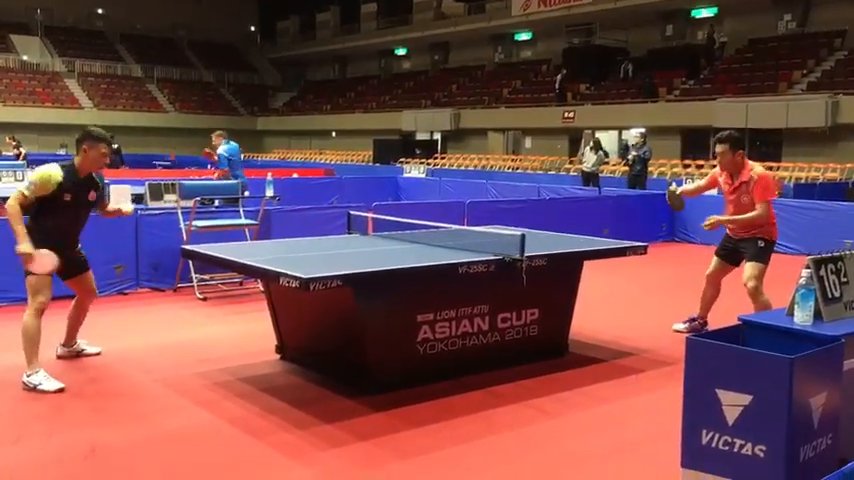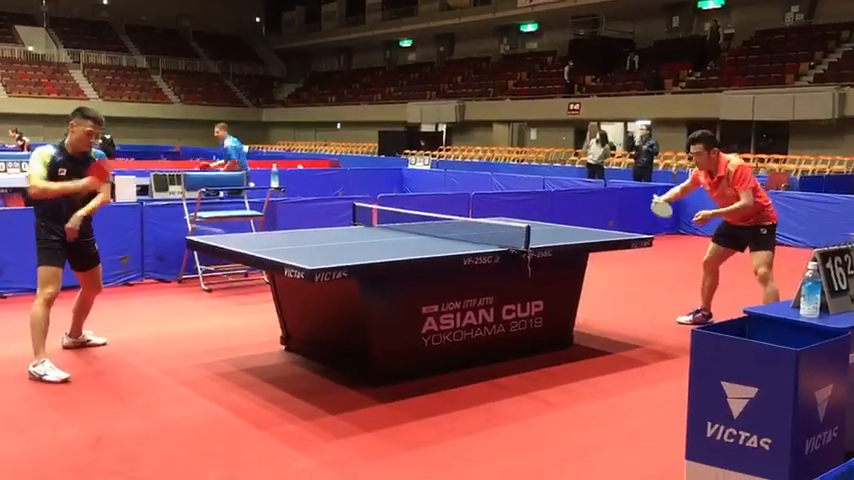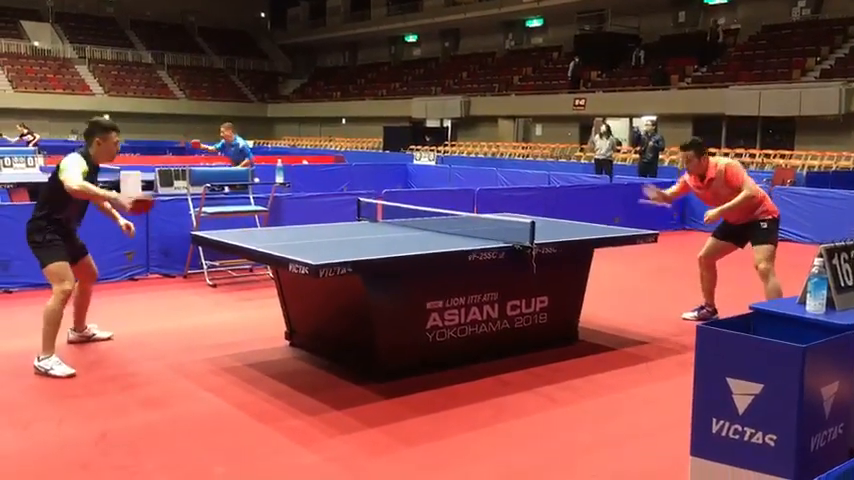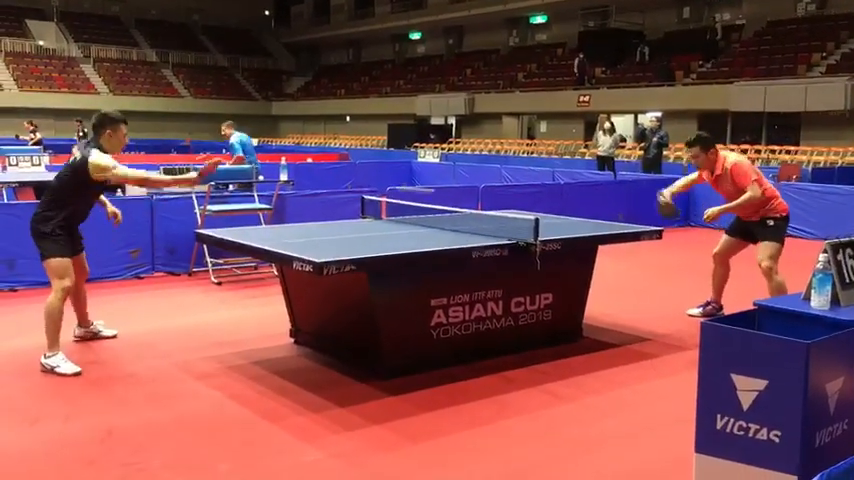
dt=0.5s
person 1, frame 1
left shoulder: (95, 180)
right shoulder: (51, 174)
left elbow: (103, 207)
right elbow: (13, 204)
left wrist: (119, 210)
right wrist: (23, 241)
left hip: (67, 246)
right hip: (38, 244)
left knee: (88, 294)
right knee: (39, 303)
left ankle: (69, 345)
right ankle: (32, 373)
person 1, frame 2
left shoulder: (94, 159)
right shoulder: (45, 154)
left elbow: (104, 195)
right elbow: (35, 189)
left wrist: (80, 215)
right wrist: (76, 186)
left hip: (81, 232)
right hip: (51, 234)
left knee: (93, 287)
right knee: (48, 293)
left ankle: (75, 335)
right ankle: (38, 363)
person 1, frame 3
left shoulder: (90, 165)
right shoulder: (74, 161)
left elbow: (94, 196)
right elbow: (75, 188)
left wrist: (118, 218)
right wrist: (116, 198)
left hip: (64, 232)
right hip: (45, 233)
left knee: (89, 277)
right knee: (63, 288)
left ankle: (79, 330)
right ankle: (45, 358)
person 1, frame 4
left shoulder: (89, 151)
right shoulder: (96, 159)
right elbow: (140, 179)
left wrist: (107, 204)
right wrist: (189, 178)
left hip: (64, 224)
right hip: (49, 226)
left knee: (80, 276)
right knee: (63, 285)
left ankle: (84, 326)
right ankle: (51, 355)
person 2, frame 1
left shoulder: (759, 176)
right shoulder: (721, 173)
left elbow: (763, 215)
right elbow: (700, 187)
left wrist: (724, 220)
right wrist: (680, 190)
left hip: (759, 235)
right hip: (733, 235)
left knee: (751, 284)
right knee: (712, 276)
right ankle: (700, 321)
person 2, frame 2
left shoulder: (737, 167)
right shoulder: (700, 172)
left elbow: (748, 203)
right elbow: (682, 189)
left wrist: (712, 214)
right wrist: (663, 199)
left hip: (760, 221)
right hip: (733, 222)
left knee: (762, 273)
right knee: (709, 263)
right ankle: (704, 312)
person 2, frame 3
left shoulder: (726, 167)
right shoulder: (690, 179)
left elbow: (752, 192)
right elbow: (669, 195)
left wrist: (721, 210)
right wrist: (658, 195)
left hip: (762, 216)
right hip: (734, 221)
left knee: (764, 268)
right knee: (705, 259)
right ankle: (709, 308)
person 2, frame 4
left shoulder: (734, 163)
right shoulder: (707, 169)
left elbow: (754, 195)
right elbow: (688, 180)
left wrist: (720, 210)
right wrist: (668, 192)
left hip: (771, 213)
right hip: (747, 216)
left knee: (767, 266)
right knee: (719, 256)
right ankle: (714, 306)
